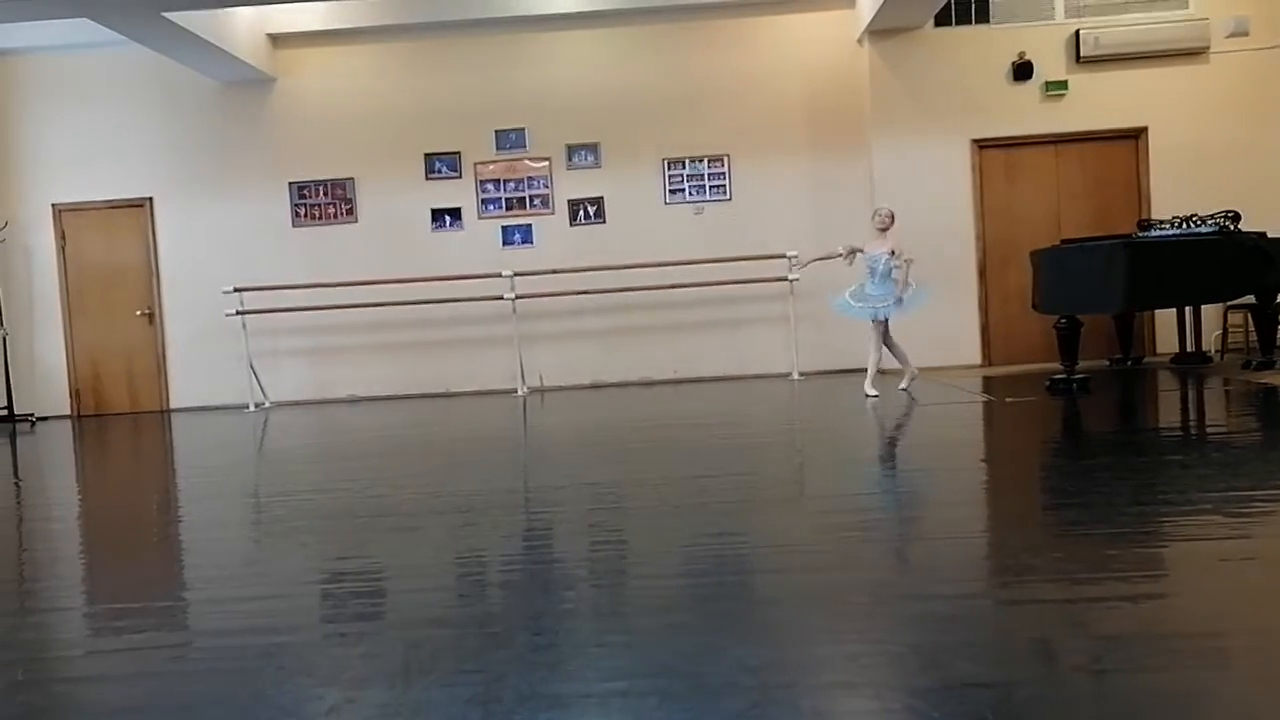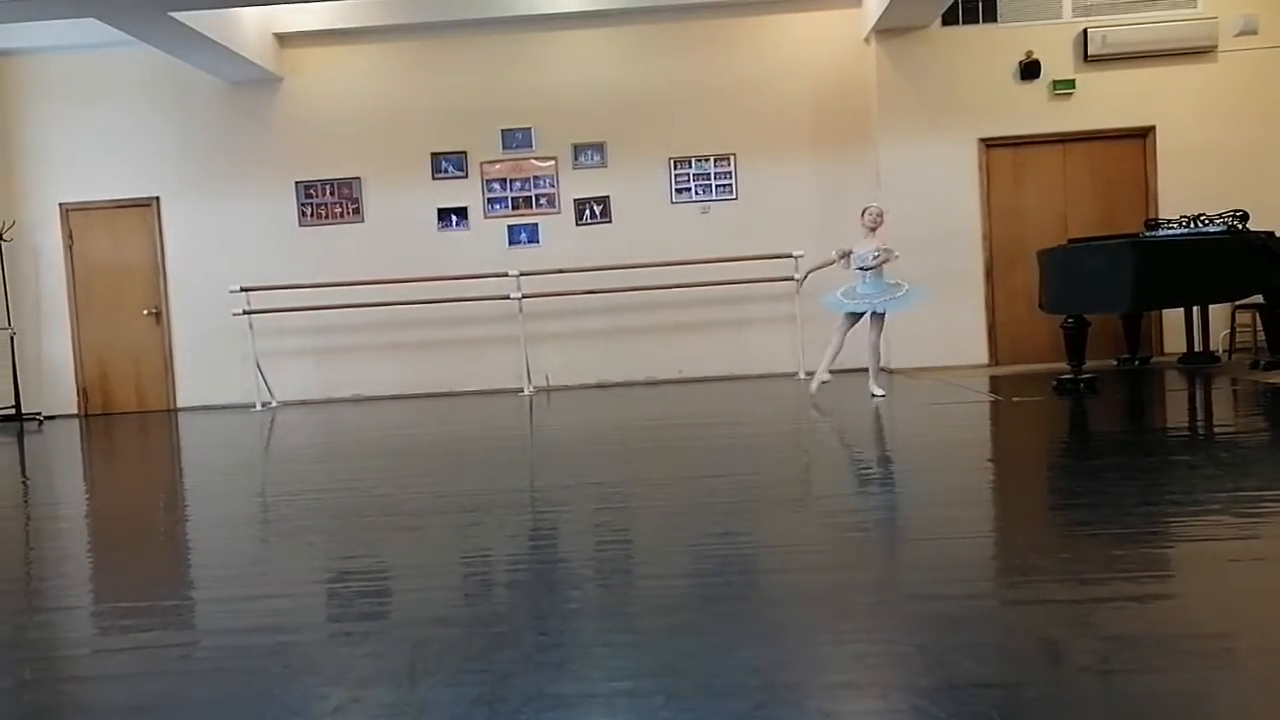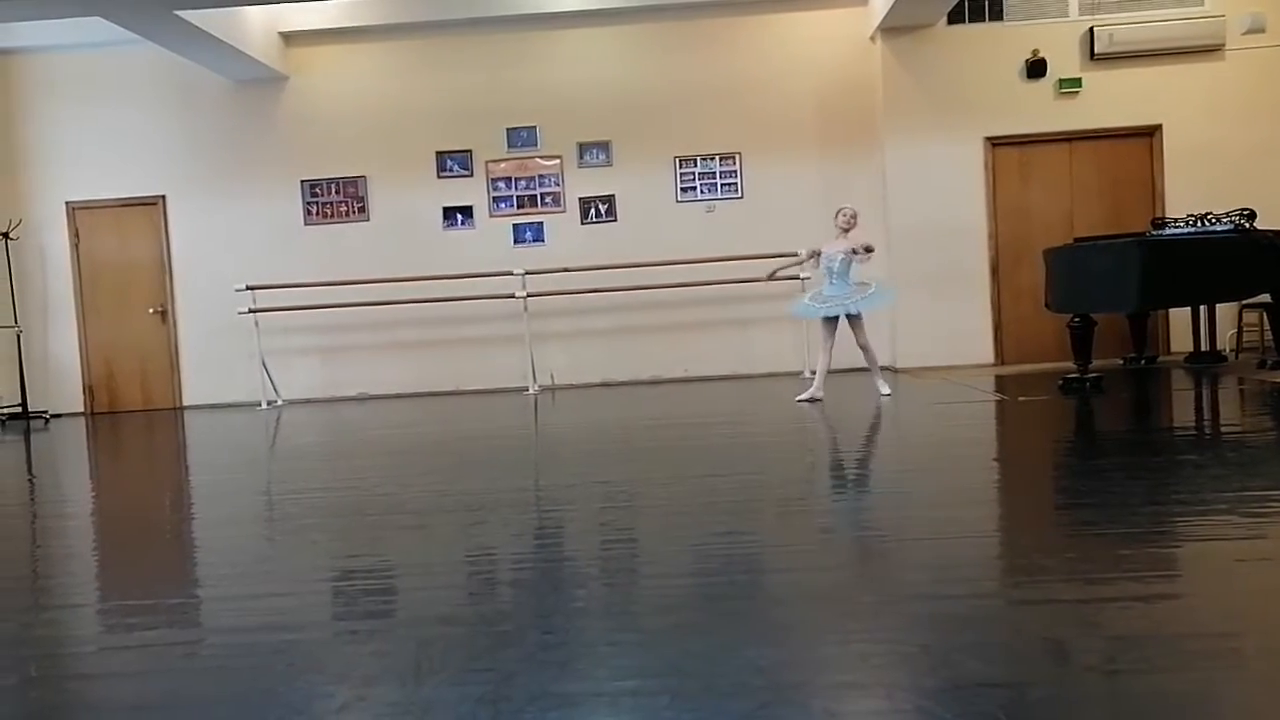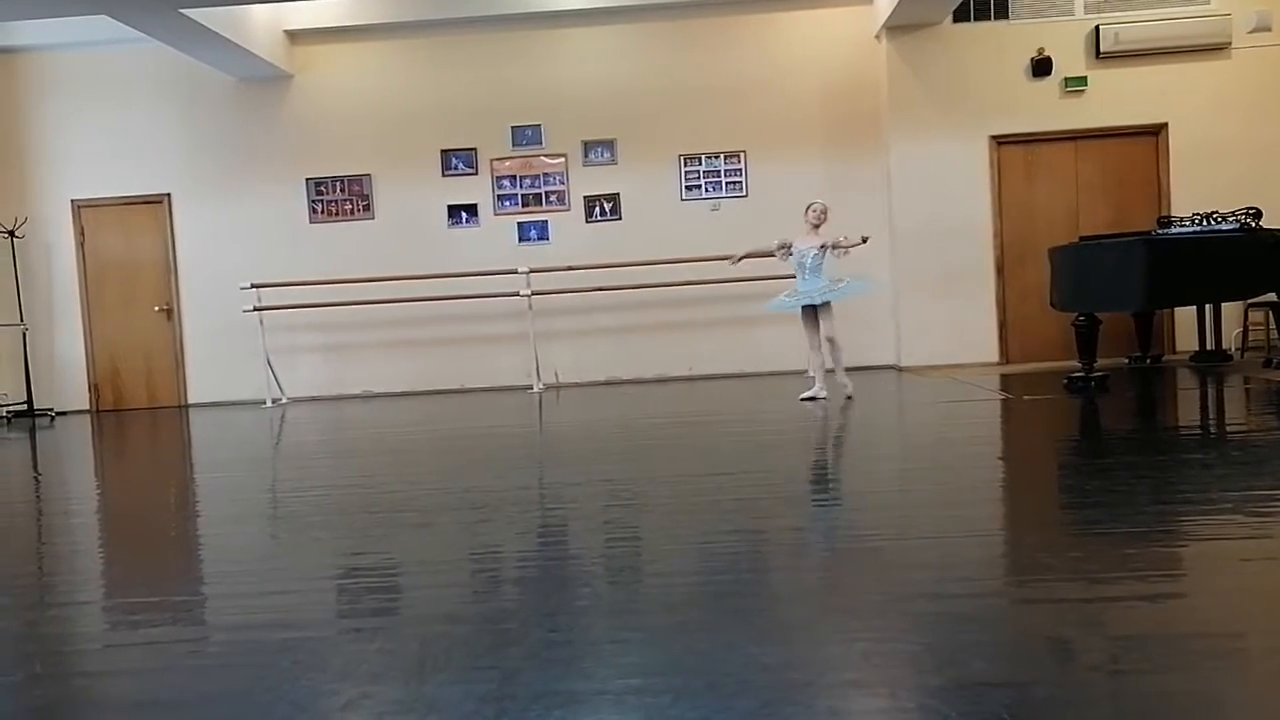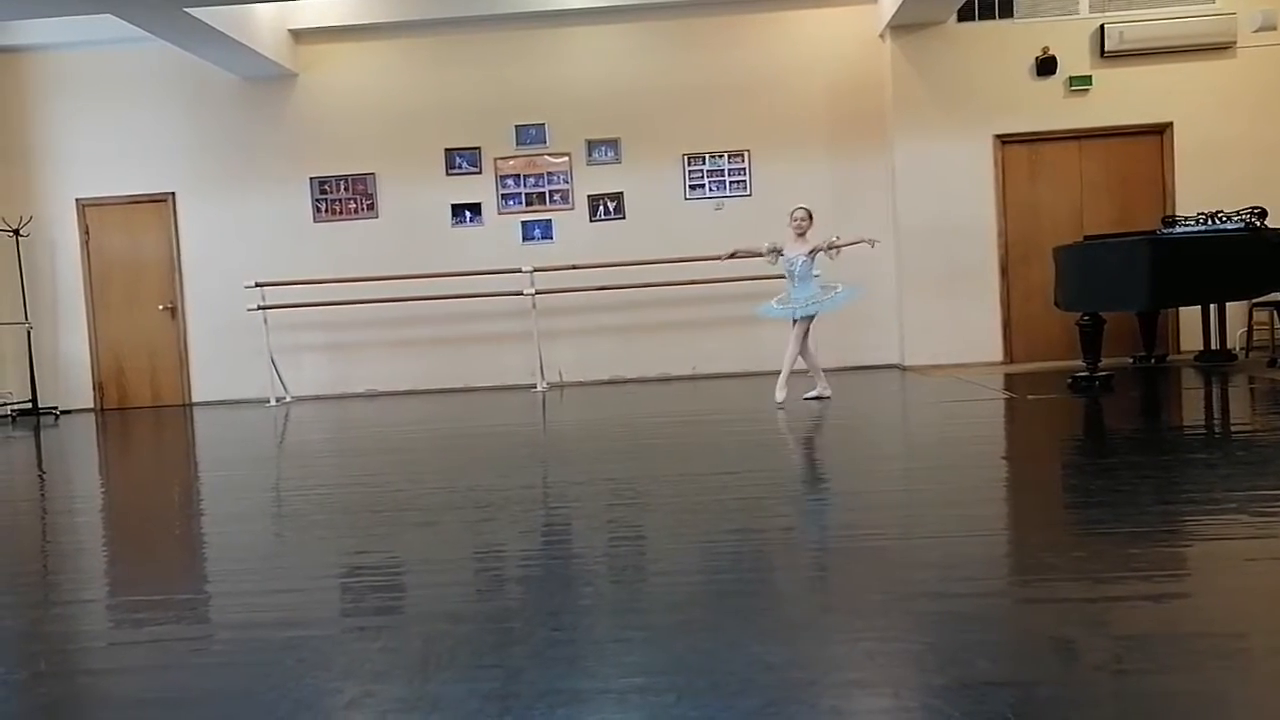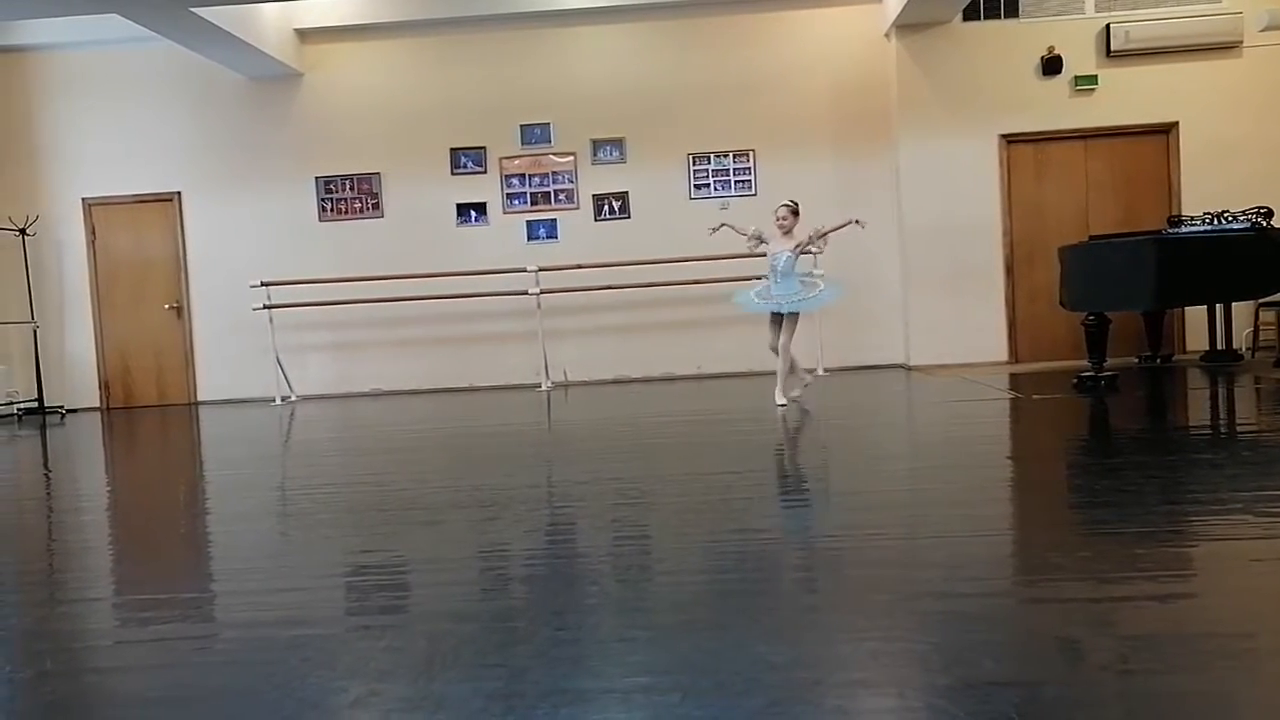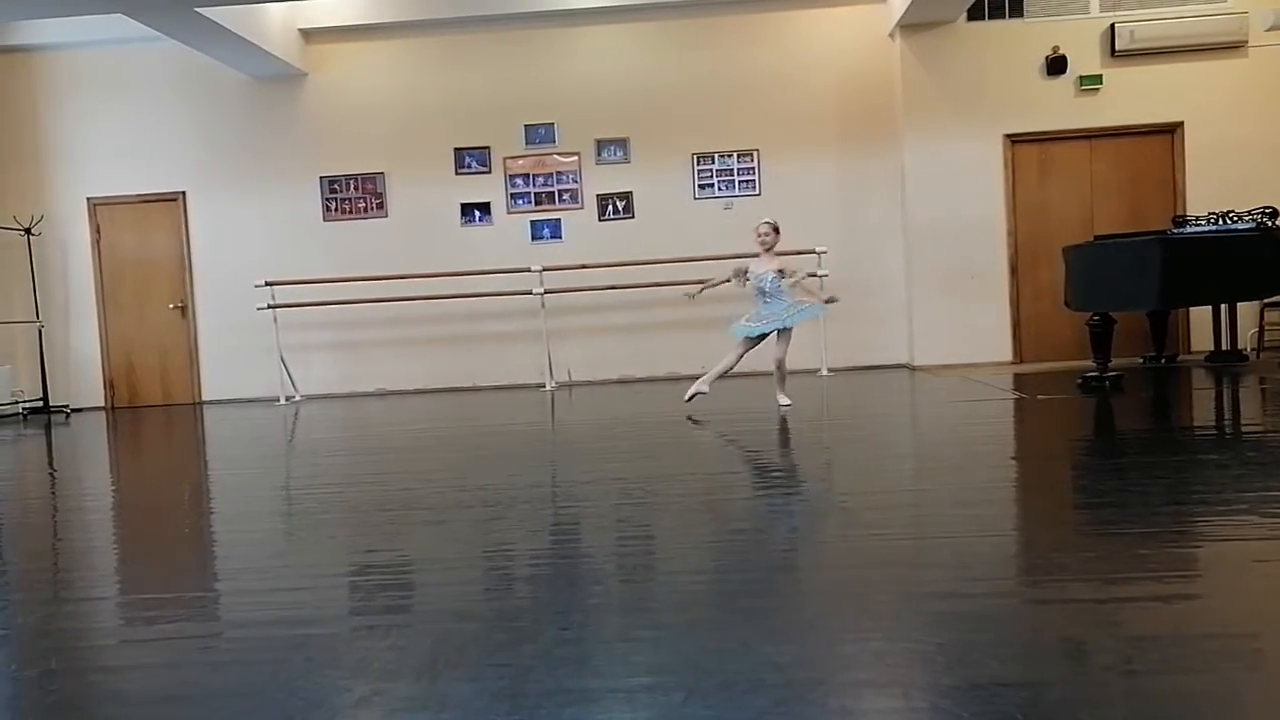
dt=0.4s
person 1, frame 1
left shoulder: (892, 245)
right shoulder: (866, 246)
left elbow: (905, 264)
right elbow: (838, 253)
left wrist: (902, 289)
right wrist: (811, 260)
left hip: (885, 295)
right hip: (868, 295)
left knee: (877, 338)
right knee: (884, 337)
left ankle: (869, 382)
right ankle: (909, 370)
person 1, frame 2
left shoulder: (879, 244)
right shoulder: (855, 247)
left elbow: (886, 256)
right elbow: (834, 259)
left wrist: (873, 265)
right wrist: (809, 271)
left hip: (878, 294)
right hip: (859, 295)
left knee: (874, 341)
right knee: (839, 331)
left ankle: (873, 383)
right ankle: (823, 371)
person 1, frame 3
left shoulder: (851, 245)
right shoulder: (825, 247)
left elbow: (864, 250)
right elbow: (803, 258)
left wrist: (867, 250)
right wrist: (778, 269)
left hip: (847, 296)
right hip: (828, 297)
left knee: (862, 342)
right knee: (826, 344)
left ankle: (879, 379)
right ankle: (817, 387)
person 1, frame 4
left shoulder: (823, 241)
right shoulder: (795, 242)
left elbow: (843, 244)
right elbow: (772, 250)
left wrist: (861, 241)
right wrist: (745, 254)
left hip: (821, 289)
right hip: (803, 293)
left knee: (828, 334)
right knee: (812, 341)
left ankle: (842, 377)
right ankle: (820, 386)
person 1, frame 5
left shoulder: (812, 247)
right shoulder: (784, 247)
left elbow: (837, 244)
right elbow: (760, 251)
left wrist: (863, 239)
right wrist: (736, 251)
left hip: (811, 297)
right hip: (794, 299)
left knee: (796, 338)
right knee: (802, 344)
left ankle: (781, 384)
right ankle: (822, 386)
person 1, frame 6
left shoulder: (798, 243)
right shoulder: (771, 241)
left elbow: (825, 232)
right elbow: (746, 233)
left wrist: (850, 222)
right wrist: (724, 225)
left hip: (793, 296)
right hip: (774, 297)
left knee: (783, 343)
right knee: (774, 343)
left ankle: (781, 391)
right ankle: (802, 376)
person 1, frame 7
left shoulder: (780, 265)
right shoulder: (751, 265)
left elbow: (798, 283)
right elbow: (726, 278)
left wrist: (820, 299)
right wrist: (700, 289)
left hip: (784, 313)
right hip: (763, 316)
left knee: (779, 357)
right knee: (739, 350)
left ankle: (781, 392)
right ankle: (703, 382)
